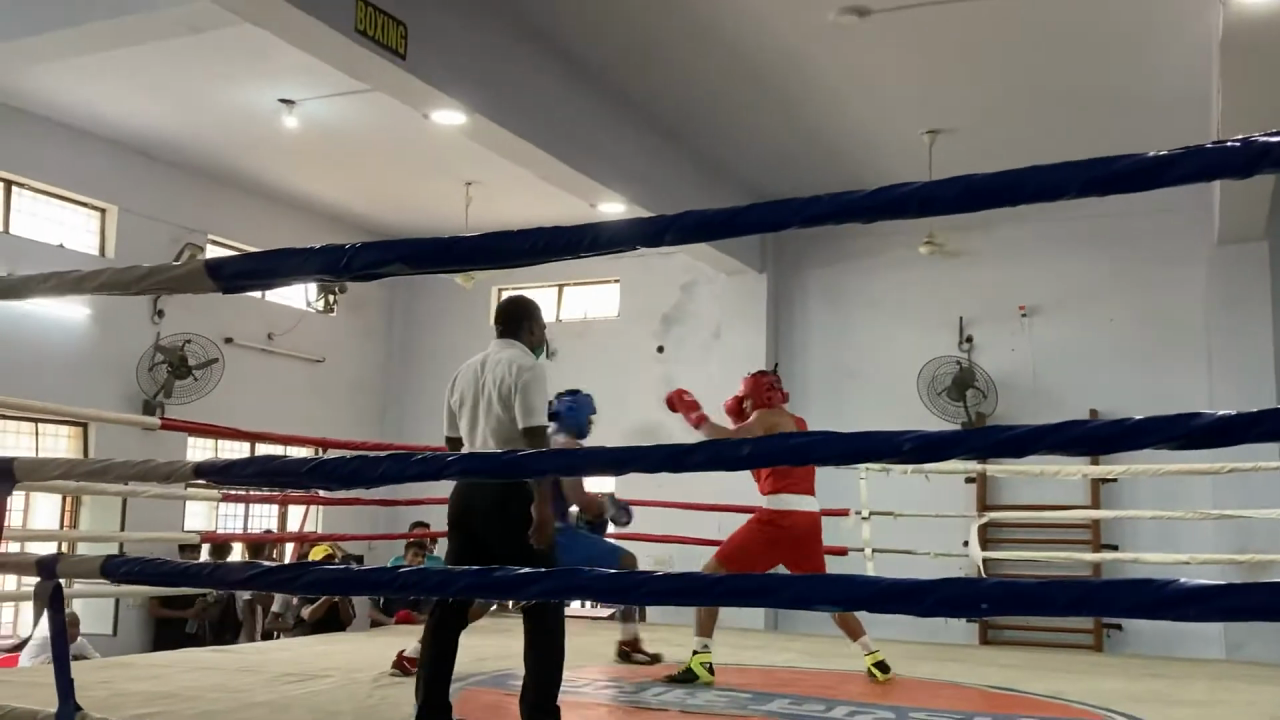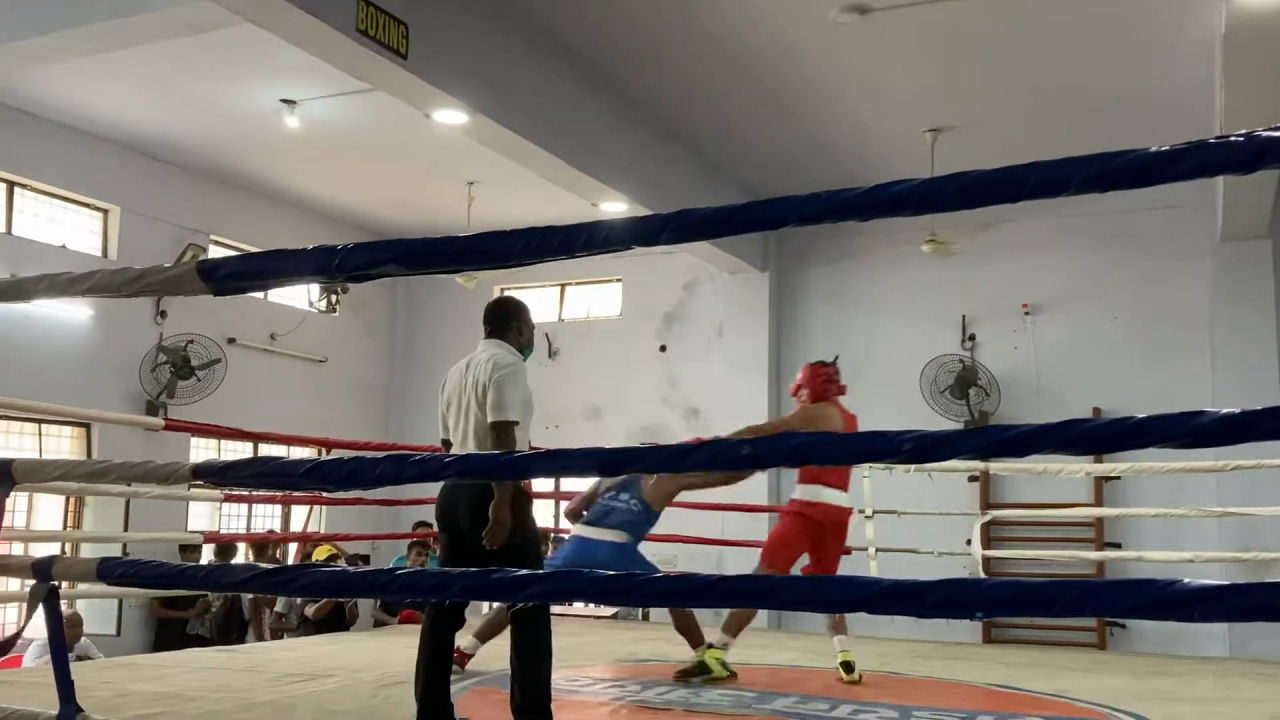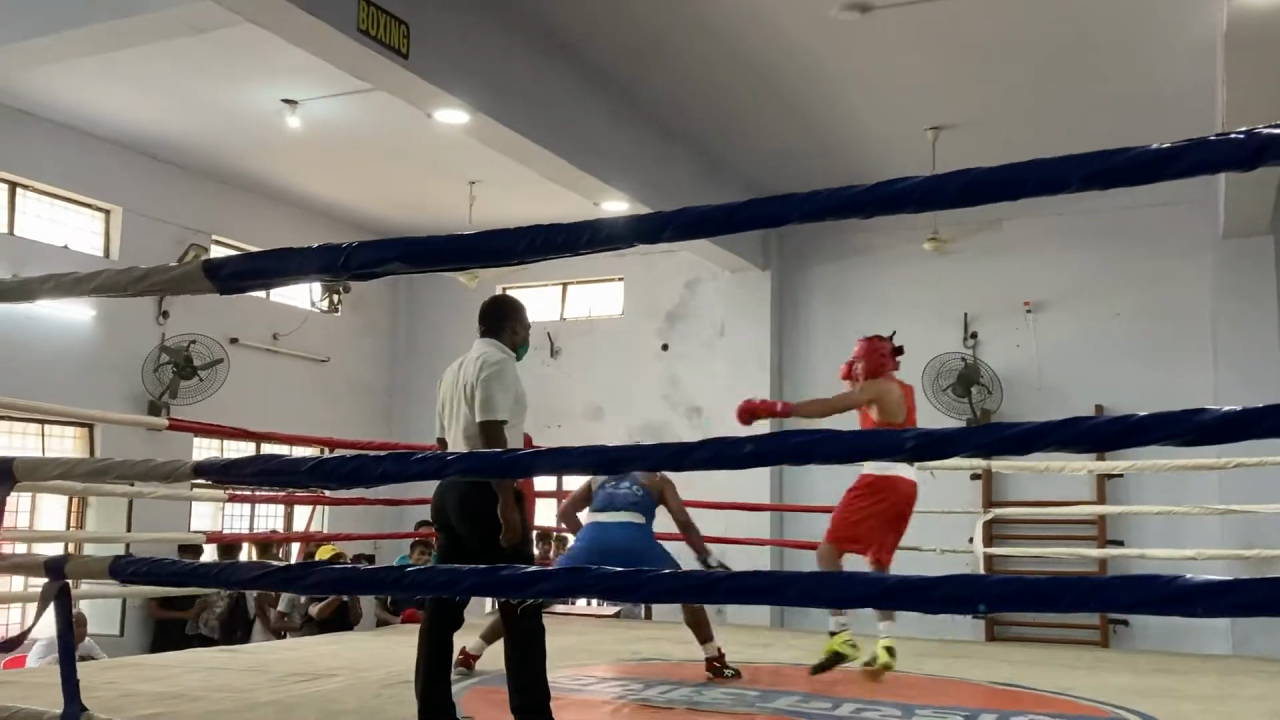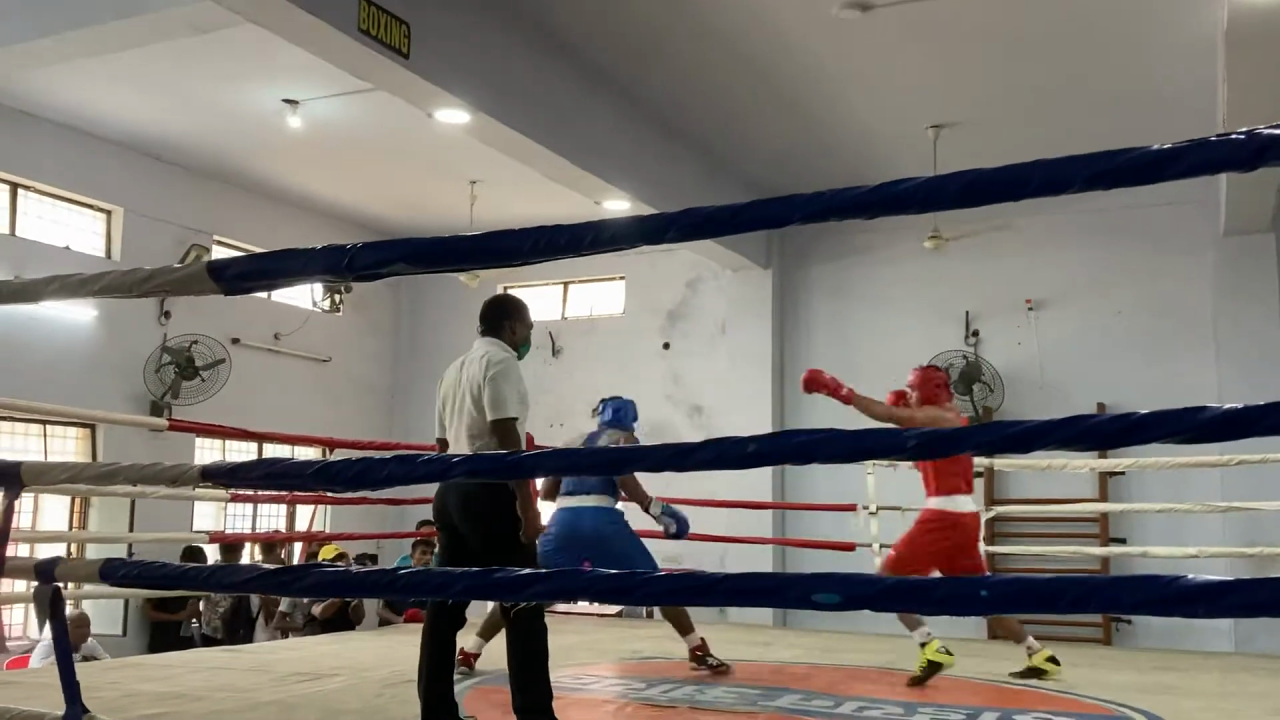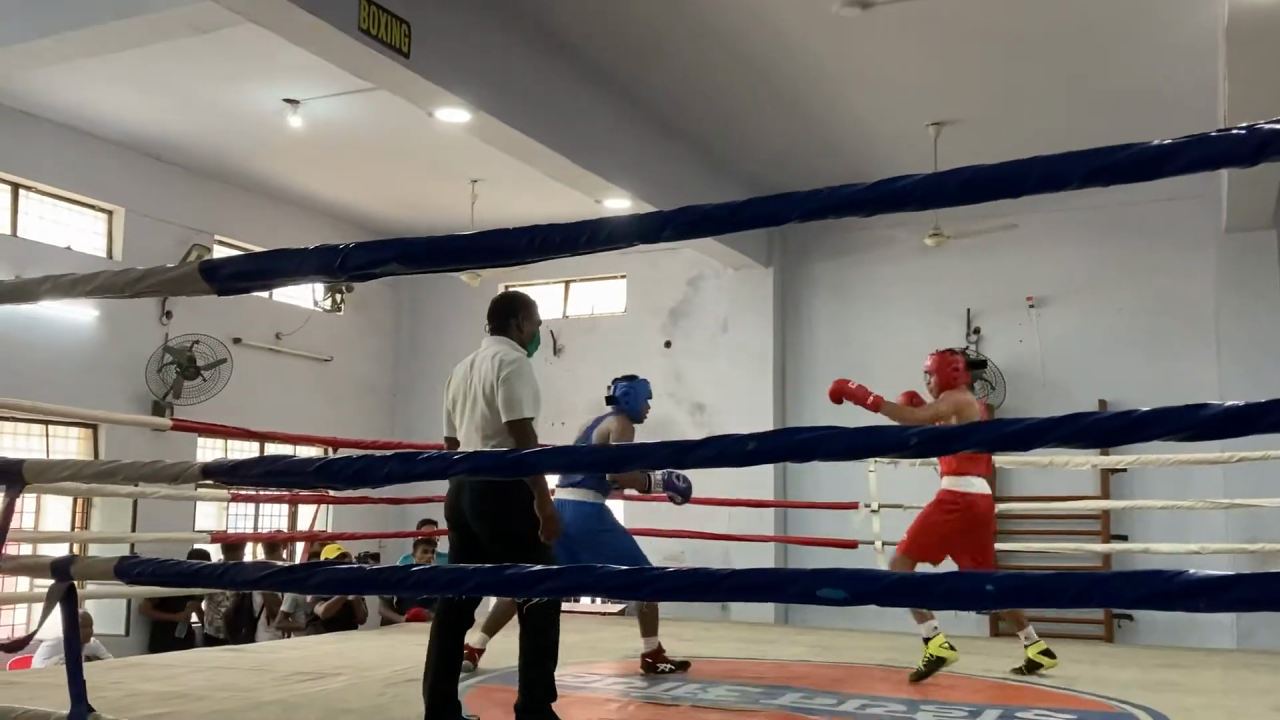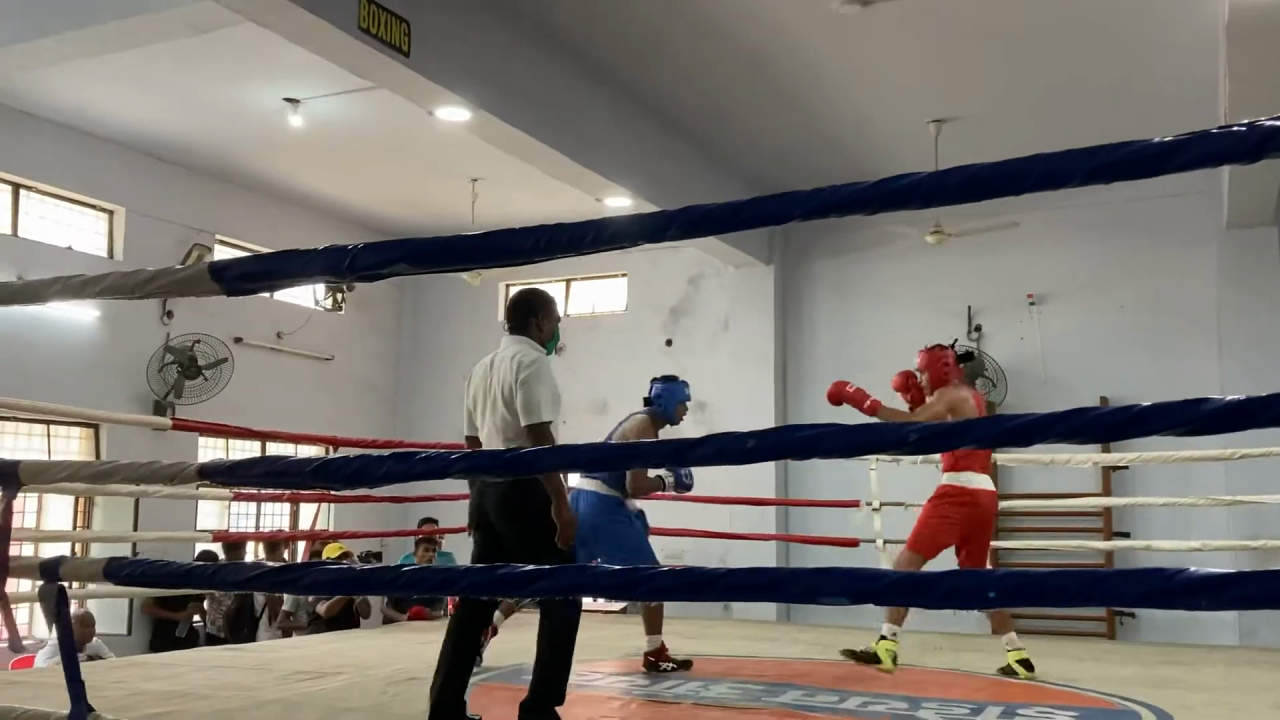
dt=0.2s
person 1, frame 1
left shoulder: (464, 371)
right shoulder: (526, 366)
right elbow: (534, 437)
right wrist: (543, 502)
left hip: (467, 492)
right hip: (511, 492)
left knee: (450, 605)
right knee: (543, 607)
person 1, frame 2
left shoulder: (457, 370)
right shoulder: (506, 363)
right elbow: (502, 435)
right wrist: (503, 499)
left hip: (454, 492)
right hip: (490, 494)
left knee: (445, 606)
right knee: (529, 607)
person 1, frame 3
left shoulder: (454, 369)
right shoulder: (497, 362)
right elbow: (492, 435)
right wrist: (507, 502)
left hip: (449, 490)
right hip: (484, 492)
left knee: (443, 604)
right knee: (521, 606)
person 1, frame 4
left shoulder: (454, 369)
right shoulder: (499, 361)
right elbow: (504, 434)
right wrist: (524, 498)
left hip: (451, 490)
right hip: (489, 492)
left knee: (445, 604)
right knee: (522, 605)
person 1, frame 5
left shoulder: (462, 368)
right shoulder: (511, 360)
right elbow: (521, 435)
right wrist: (542, 497)
left hip: (462, 490)
right hip: (502, 491)
left knee: (456, 602)
right knee: (539, 601)
person 1, frame 6
left shoulder: (482, 367)
right shoulder: (531, 361)
right elbow: (539, 437)
right wrist: (560, 502)
left hip: (488, 490)
right hip: (525, 491)
left knee: (476, 602)
right knee: (561, 602)
person 2, frame 1
left shoulder: (767, 417)
right shoulder: (797, 424)
left elbow: (729, 442)
left wrist: (696, 415)
right wrist: (740, 422)
left hip: (778, 515)
right hip: (807, 517)
left knee: (710, 575)
left ankle: (701, 661)
right ankle: (875, 659)
person 2, frame 2
left shoulder: (817, 412)
right shoulder: (849, 420)
left elbow: (762, 432)
left hip: (810, 507)
right hip: (838, 511)
left ankle: (714, 656)
right ankle: (845, 657)
person 2, frame 3
left shoulder: (877, 387)
right shoulder: (903, 391)
left elbow: (826, 406)
left wrist: (775, 408)
right wrist: (859, 388)
left hip: (881, 482)
right hip: (904, 487)
left knee: (828, 554)
right knee: (879, 566)
left ankle: (840, 639)
right ankle: (885, 645)
person 2, frame 4
left shoulder: (935, 416)
right shoulder: (946, 420)
left elbow: (886, 414)
right elbow: (927, 464)
left wrist: (838, 390)
right wrist: (909, 428)
left hip: (945, 516)
right hip: (964, 517)
left knee: (886, 579)
left ankle: (932, 649)
right ankle: (1040, 656)
person 2, frame 5
left shoulder: (957, 399)
right shoulder: (971, 406)
left elbow: (912, 418)
left wrist: (864, 397)
right wrist: (927, 414)
left hip: (960, 498)
right hip: (979, 501)
left knee: (900, 565)
left ankle: (937, 645)
right ankle: (1037, 648)
person 2, frame 6
left shoulder: (950, 394)
right shoulder: (972, 397)
left elbow: (912, 424)
left wrist: (864, 401)
right wrist: (915, 398)
left hip: (960, 493)
right hip: (983, 496)
left knee: (906, 564)
left ankle: (885, 647)
right ankle: (1018, 656)
person 3, frame 1
right shoulder: (569, 447)
right elbow: (580, 501)
right wrist: (609, 507)
right hip: (552, 537)
left knee: (484, 600)
right knee: (627, 565)
left ankle: (412, 656)
right ankle: (629, 644)
person 3, frame 2
left shoulder: (610, 479)
right shoulder: (664, 480)
left elbow: (571, 511)
right elbow: (723, 476)
left hip: (578, 547)
right hip: (611, 555)
person 3, frame 3
left shoulder: (600, 478)
right shoulder: (658, 480)
left elbow: (564, 513)
right elbow: (684, 522)
right wrist: (709, 559)
left hip: (594, 535)
right hip: (633, 539)
left ankle: (470, 653)
right ankle: (715, 660)
person 3, frame 4
left shoulder: (573, 444)
right shoulder: (624, 438)
left elbow: (547, 491)
right elbow: (624, 478)
right wrist: (655, 508)
left hip: (564, 520)
right hip: (602, 520)
left ankle: (469, 652)
right ankle: (699, 650)
person 3, frame 5
left shoulder: (589, 427)
right shoulder: (621, 425)
right elbow: (617, 475)
right wrist: (657, 482)
left hip: (558, 510)
right hip: (587, 513)
left ankle: (472, 648)
right ankle: (653, 655)
person 3, frame 6
left shoulder: (638, 422)
right shoulder: (643, 429)
right elbow: (635, 486)
left wrist: (630, 508)
right wrist: (667, 482)
left hip: (581, 502)
right hip: (600, 506)
right ankle: (654, 653)
